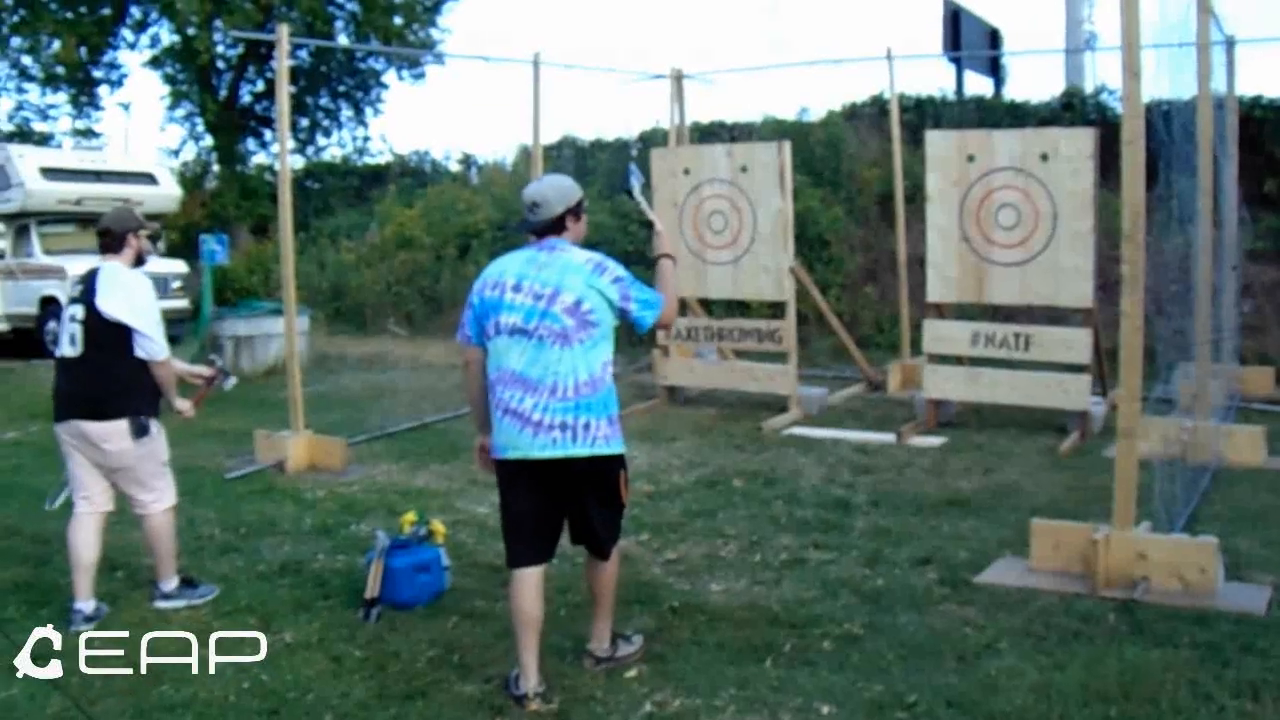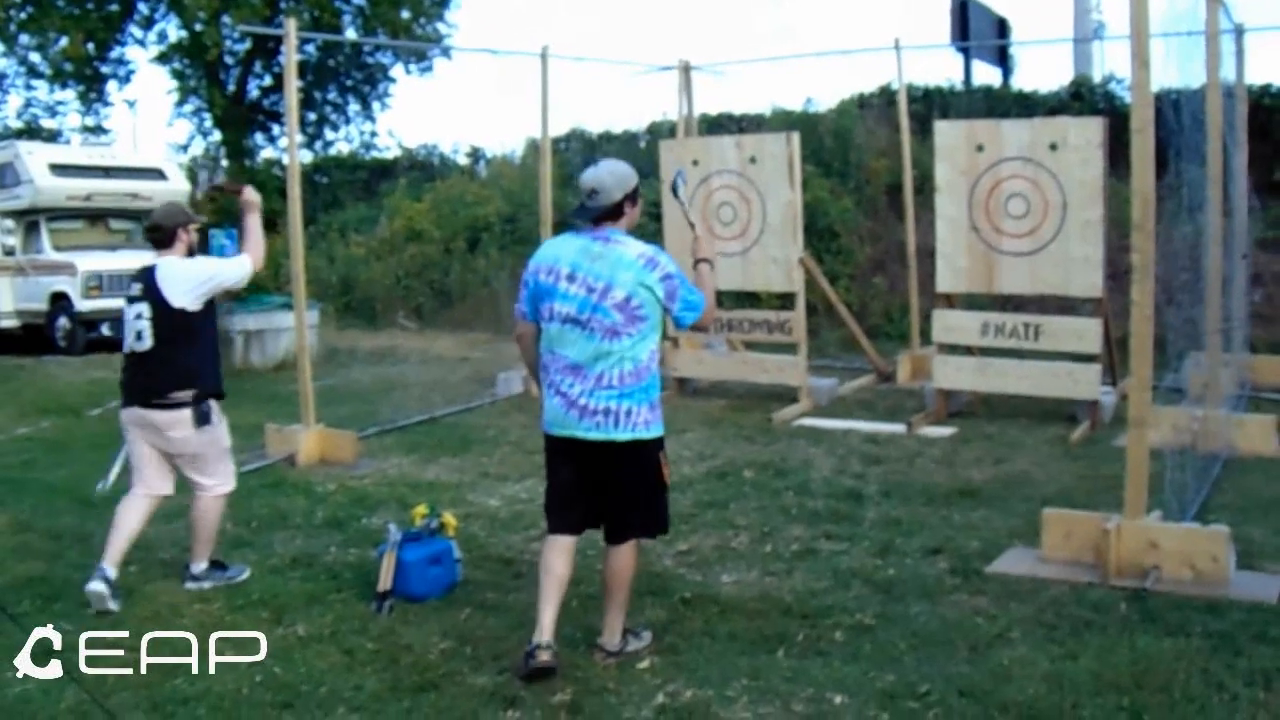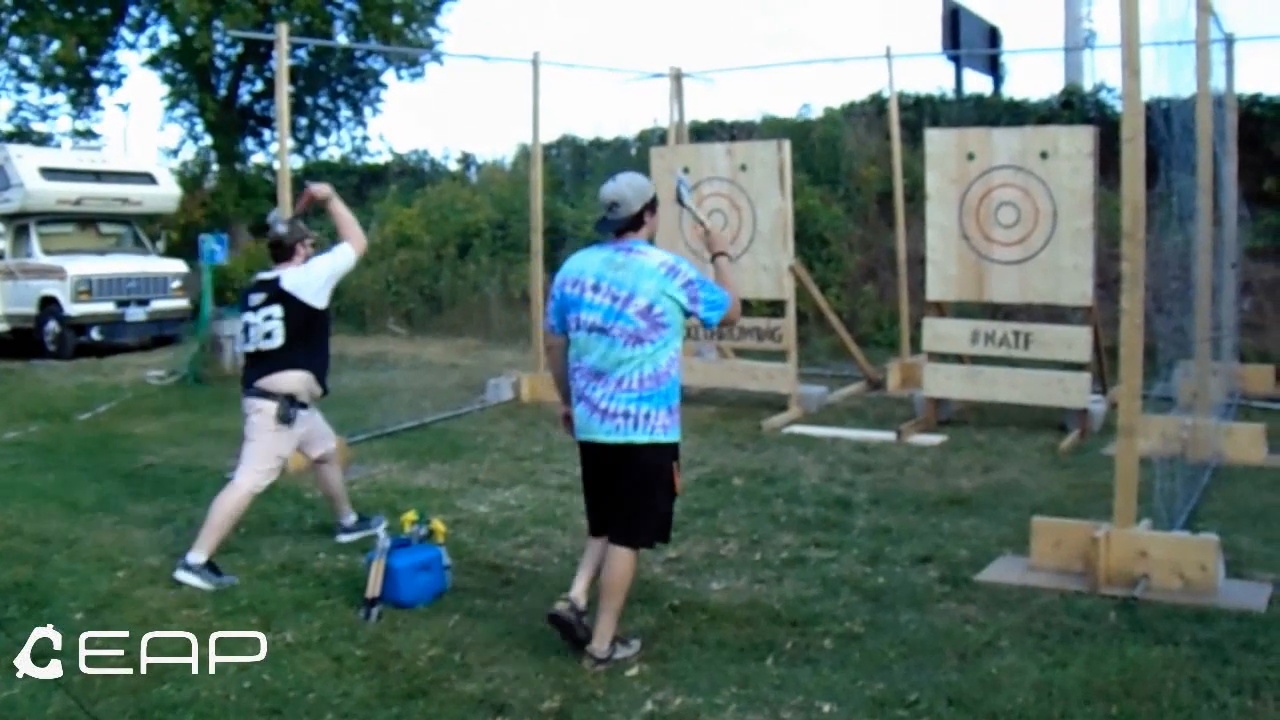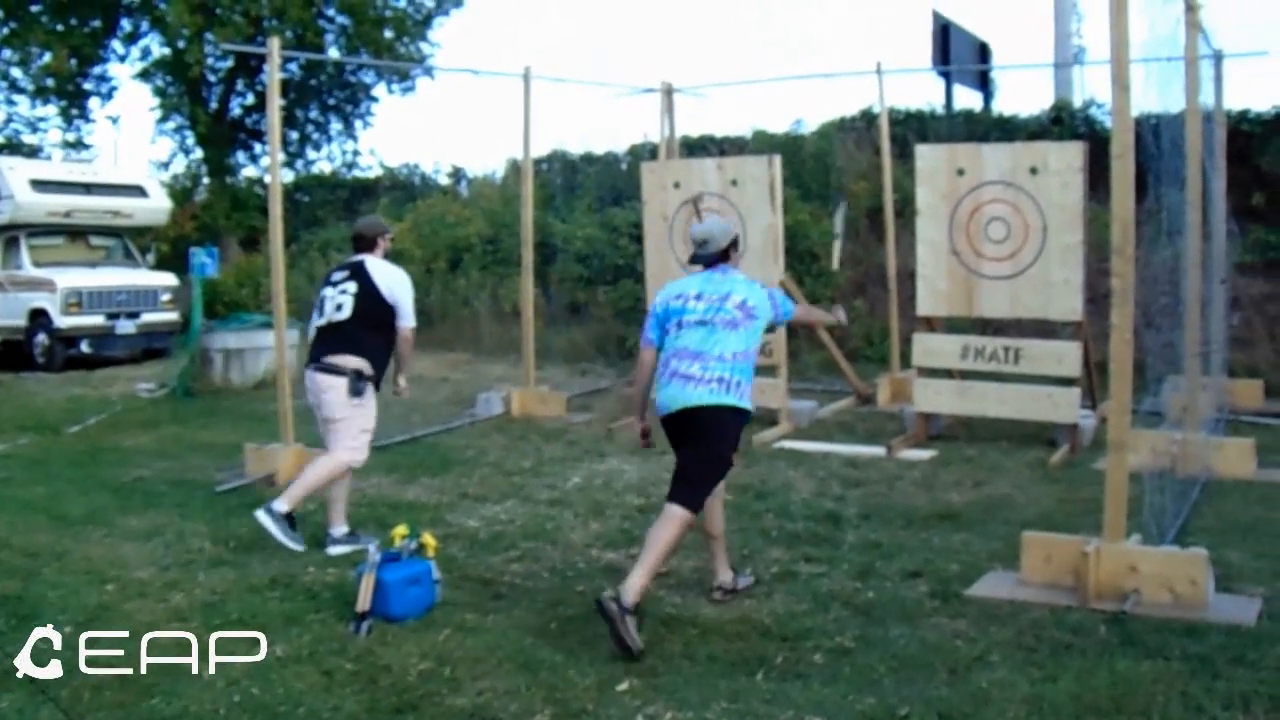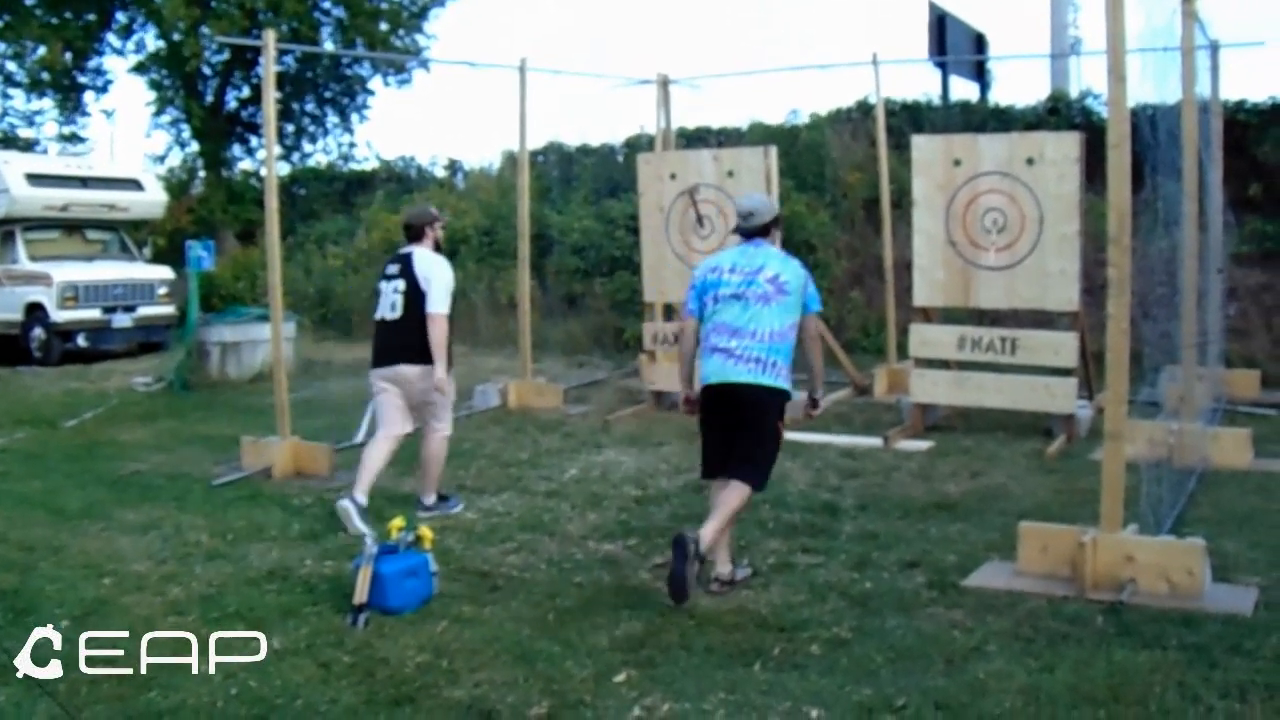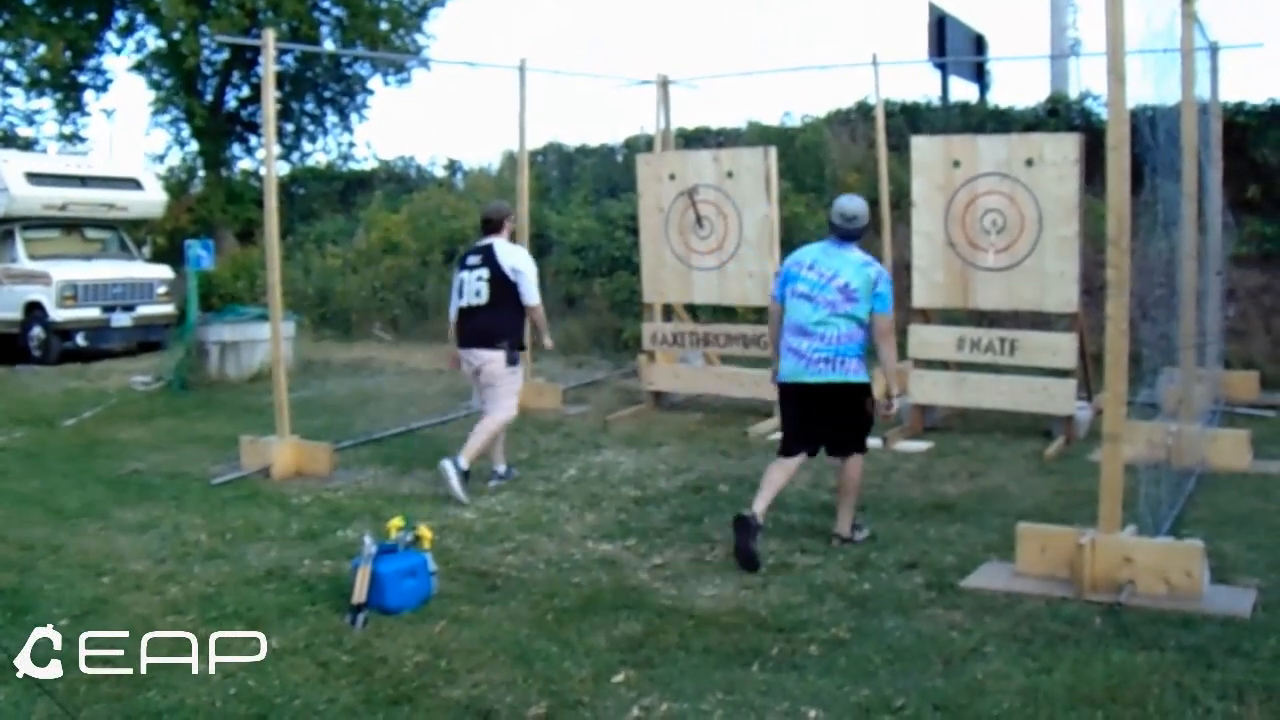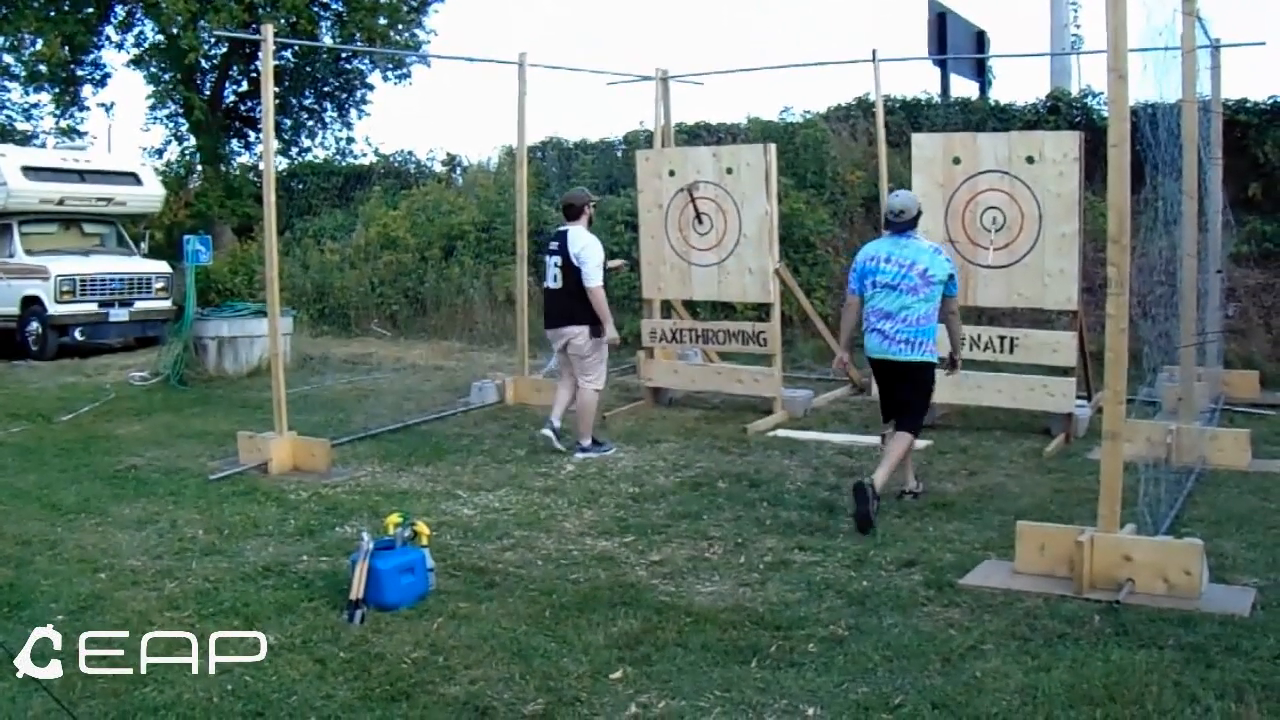
dt=0.7s
person 1, frame 1
left shoulder: (493, 276)
right shoulder: (599, 271)
left elbow: (473, 362)
right elbow: (664, 315)
left wrist: (483, 429)
right wrist: (665, 257)
left hip: (517, 442)
right hip: (589, 440)
left knee: (526, 559)
right knee: (602, 544)
left ankle: (529, 681)
right ankle: (602, 643)
person 1, frame 2
left shoulder: (548, 255)
right shoulder: (651, 264)
left elbow: (525, 333)
right elbow: (703, 317)
left wrist: (544, 387)
right wrist: (703, 262)
left hip: (564, 421)
right hip: (629, 424)
left knee: (562, 527)
right knee: (623, 533)
left ankle: (542, 639)
right ankle: (613, 637)
person 1, frame 3
left shoulder: (573, 268)
right shoulder: (672, 273)
left elbow: (555, 344)
right elbow: (731, 311)
left wrist: (567, 401)
right wrist: (720, 255)
left hip: (591, 423)
right hip: (648, 427)
left knee: (605, 527)
right knee: (627, 538)
left ankle: (573, 600)
right ankle: (601, 643)
person 1, frame 4
left shoulder: (669, 294)
right shoulder: (756, 293)
left elbow: (645, 360)
right elbow: (797, 314)
left wrist: (640, 416)
right wrist: (831, 316)
left hip: (673, 406)
right hip: (719, 406)
left knee: (709, 482)
right knee: (683, 503)
left ankle: (725, 576)
right ankle: (626, 596)
person 1, frame 5
left shoulder: (709, 268)
right shoulder: (793, 270)
left elbow: (688, 332)
right elbow: (811, 336)
left wrist: (687, 386)
right wrist: (816, 391)
left hip: (715, 382)
right hip: (765, 384)
left knee: (721, 475)
right knee: (745, 477)
left ankle: (722, 567)
right ankle: (700, 542)
person 1, frame 6
left shoulder: (796, 259)
right shoulder: (871, 271)
left elbow: (775, 316)
right elbow: (884, 333)
left wrist: (780, 359)
right wrist: (892, 388)
left hip: (793, 373)
right hip: (845, 376)
left knee: (791, 453)
right knee: (851, 450)
left ankle: (755, 515)
right ankle: (844, 528)
person 1, frame 7
left shoulder: (868, 253)
right shoulder: (938, 256)
left elbow: (852, 305)
right elbow: (951, 310)
left wrist: (843, 348)
right wrist: (955, 351)
left hip: (877, 349)
right hip: (918, 352)
left knee: (896, 418)
right knee: (907, 425)
left ankle: (909, 482)
right ankle: (873, 485)
person 2, frame 1
left shoulder: (86, 285)
right shoulder: (132, 282)
right elbow: (153, 354)
left wrist: (186, 369)
right wrist: (175, 398)
left hip: (72, 415)
right hip: (120, 418)
left knee: (88, 506)
right knee: (156, 499)
left ankle: (83, 606)
right ankle: (169, 586)
person 2, frame 2
left shoulder: (143, 281)
right shoulder: (187, 275)
right elbow: (253, 261)
right wrist: (251, 209)
left hip: (138, 406)
right hip: (184, 407)
left knee: (146, 491)
right knee: (214, 481)
left ankle: (106, 572)
right ankle: (200, 569)
person 2, frame 3
left shoulder: (257, 289)
right shoulder: (307, 280)
left elbow: (254, 342)
right elbow: (357, 244)
right wrist: (329, 199)
left hip: (284, 399)
right hip: (281, 403)
left knee: (327, 452)
right knee: (248, 481)
left ankle: (348, 521)
right ankle: (195, 561)
person 2, frame 4
left shoulder: (334, 275)
right shoulder: (393, 275)
right elbow: (404, 332)
right wrist: (401, 374)
left hip: (318, 372)
right hip: (348, 376)
left knee: (342, 452)
right knee: (346, 454)
left ankle: (339, 532)
right ankle: (278, 509)
person 2, frame 5
left shoulder: (390, 267)
right shoulder: (435, 263)
right elbow: (436, 318)
right wrist: (440, 366)
left hip: (385, 365)
right hip: (421, 365)
left knee: (387, 435)
right knee: (437, 431)
left ankle: (356, 498)
right ankle: (430, 501)
person 2, frame 6
left shoulder: (466, 258)
right shoulder: (515, 254)
left elbow: (455, 306)
right elbow: (531, 303)
left wrist: (455, 346)
right wrist: (544, 335)
left hip: (469, 346)
right hip: (499, 347)
left knee: (492, 406)
right knee: (502, 411)
left ankle: (498, 469)
right ankle: (459, 463)
person 2, frame 7
left shoulder: (554, 240)
right shoulder: (587, 241)
right elbow: (593, 288)
left wrist: (605, 266)
right wrist: (609, 325)
left hip: (555, 324)
right hip: (582, 325)
left knee: (569, 377)
right knee: (590, 383)
left ankle: (553, 424)
right ankle: (585, 443)
